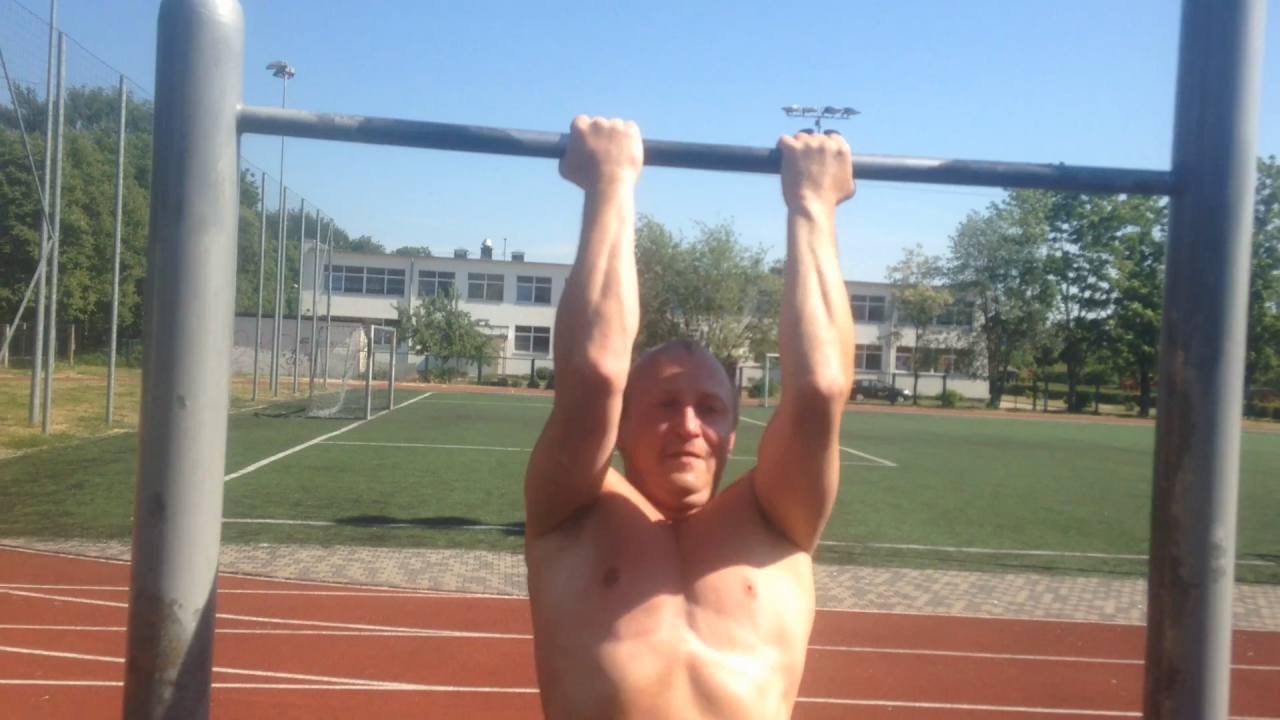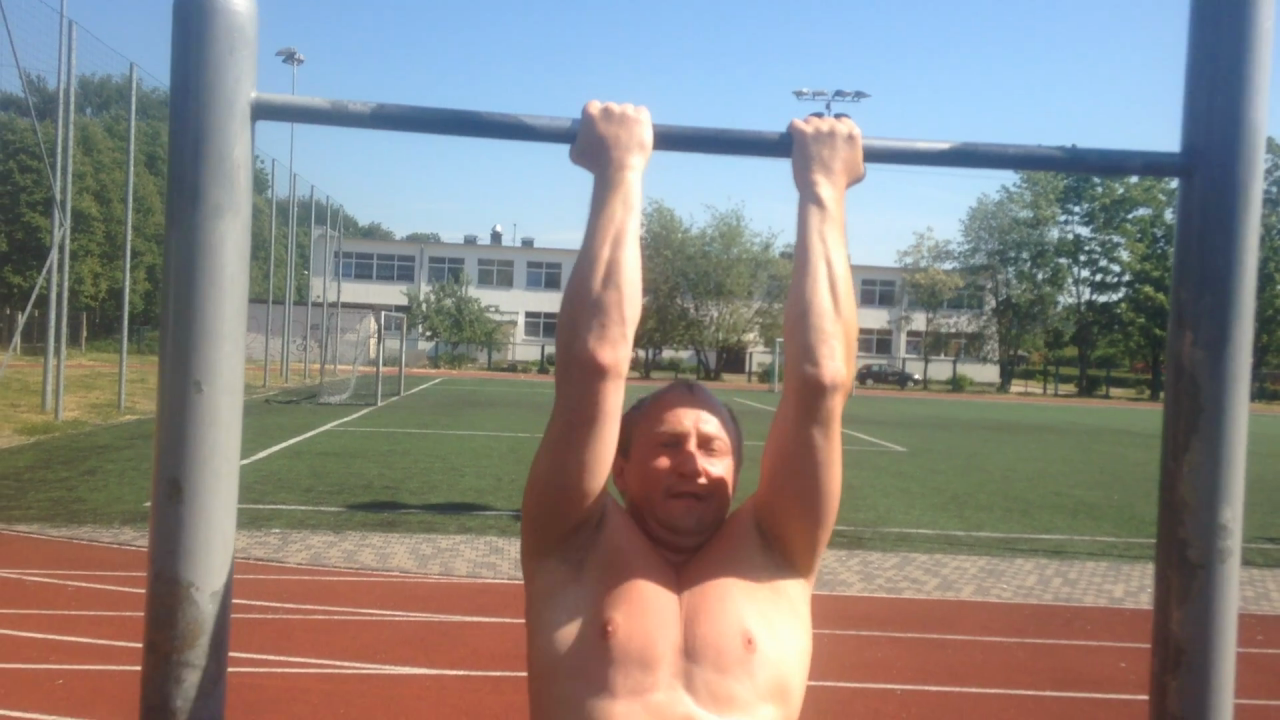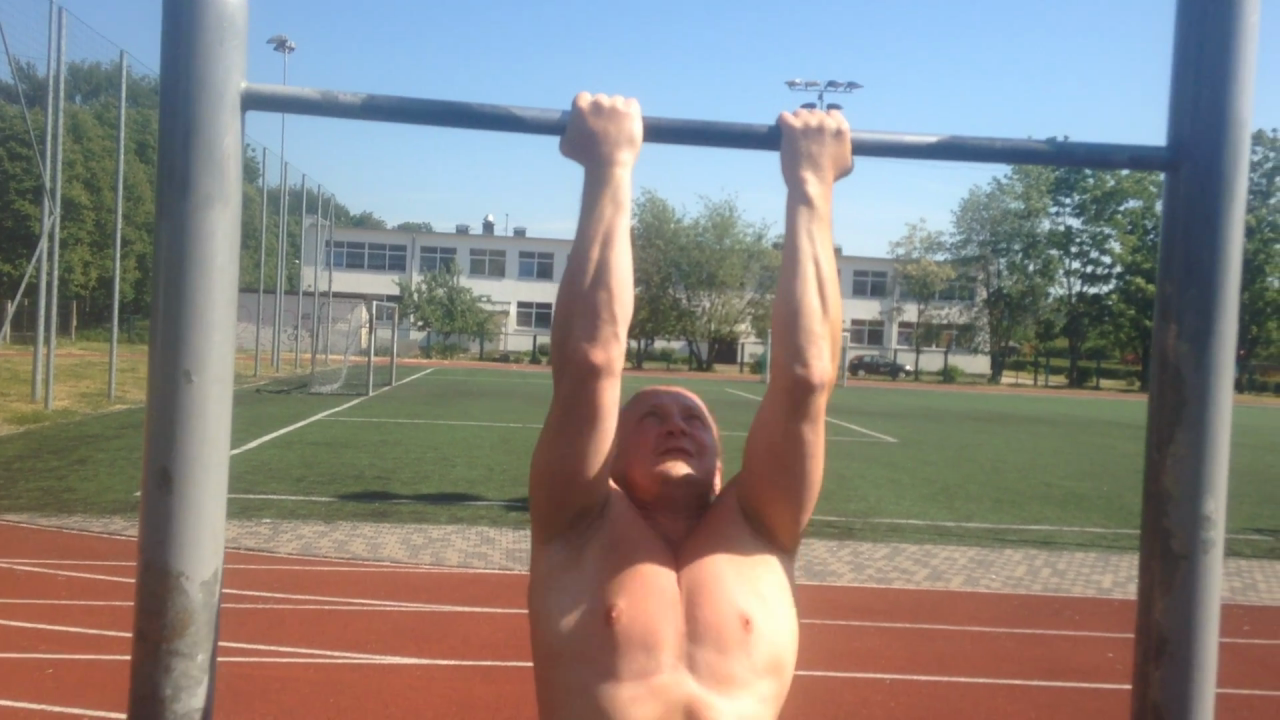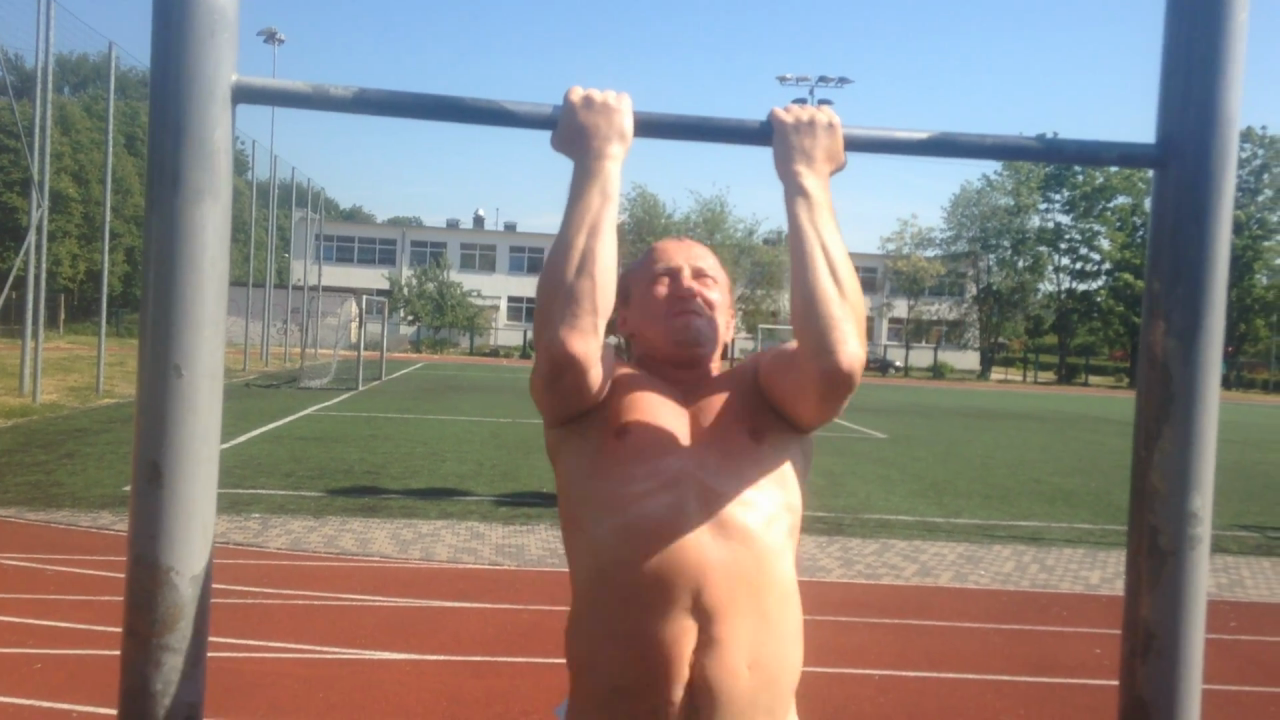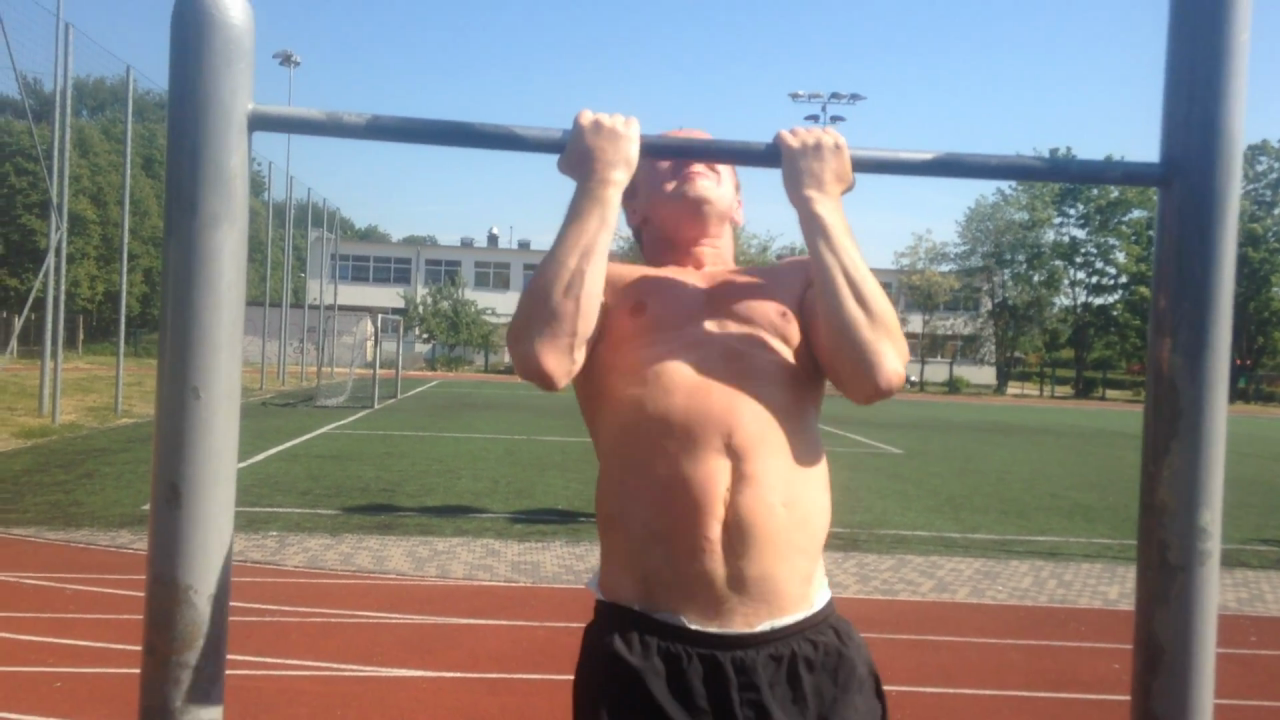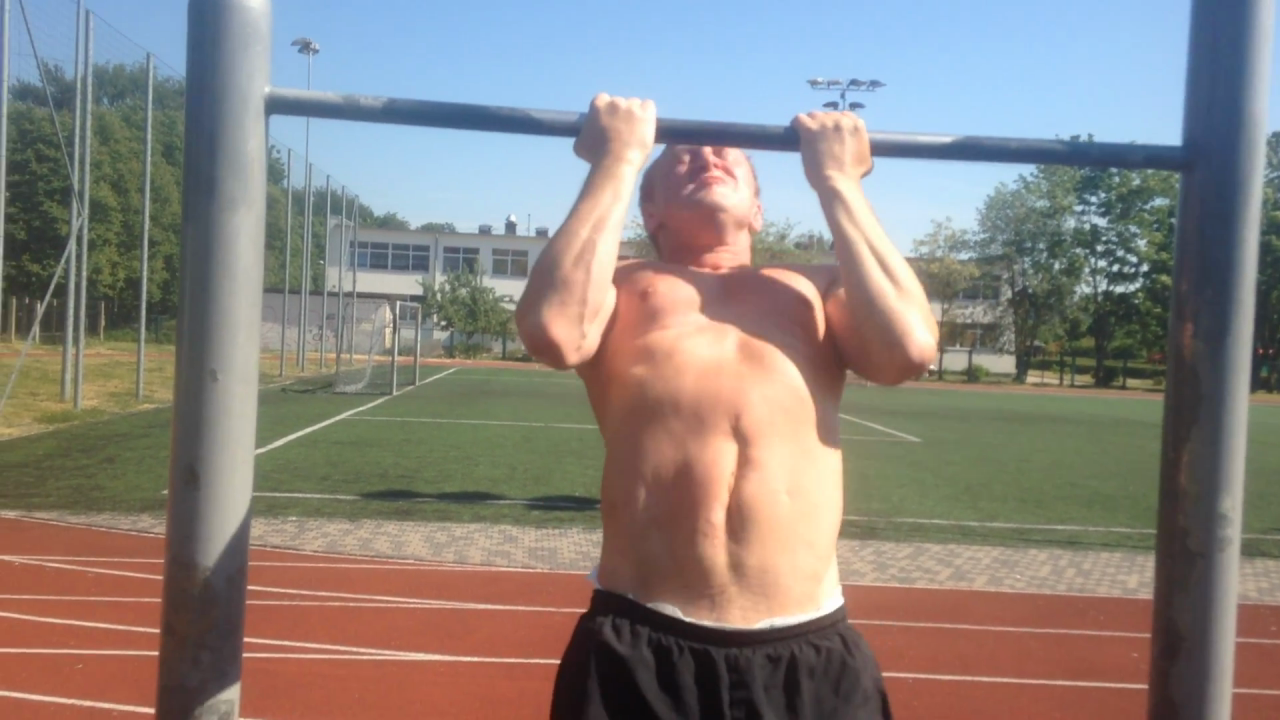
dt=0.4s
person 1, frame 1
left shoulder: (772, 527)
right shoulder: (577, 520)
left elbow: (823, 384)
right elbow: (593, 373)
left wrist: (811, 202)
right wrist: (610, 184)
person 1, frame 2
left shoulder: (771, 562)
right shoulder: (576, 556)
left elbow: (821, 379)
right elbow: (595, 366)
left wrist: (823, 187)
right wrist: (621, 171)
person 1, frame 3
left shoulder: (753, 545)
right shoulder: (582, 539)
left elbow: (806, 376)
right elbow: (589, 365)
left wrist: (809, 184)
right wrist: (611, 167)
person 1, frame 4
left shoulder: (765, 397)
right shoulder: (593, 406)
left elbow: (840, 355)
right elbow: (567, 343)
left wrist: (806, 178)
right wrist: (601, 160)
person 1, frame 5
left shoulder: (798, 284)
right shoulder: (607, 289)
left elbow: (879, 370)
right elbow: (544, 356)
left wrist: (818, 198)
right wrist: (602, 178)
right hip: (644, 661)
person 1, frame 6
left shoulder: (816, 286)
right shoulder: (621, 286)
left elbow: (910, 349)
right elbow: (553, 333)
left wrist: (837, 182)
right wrist: (617, 162)
